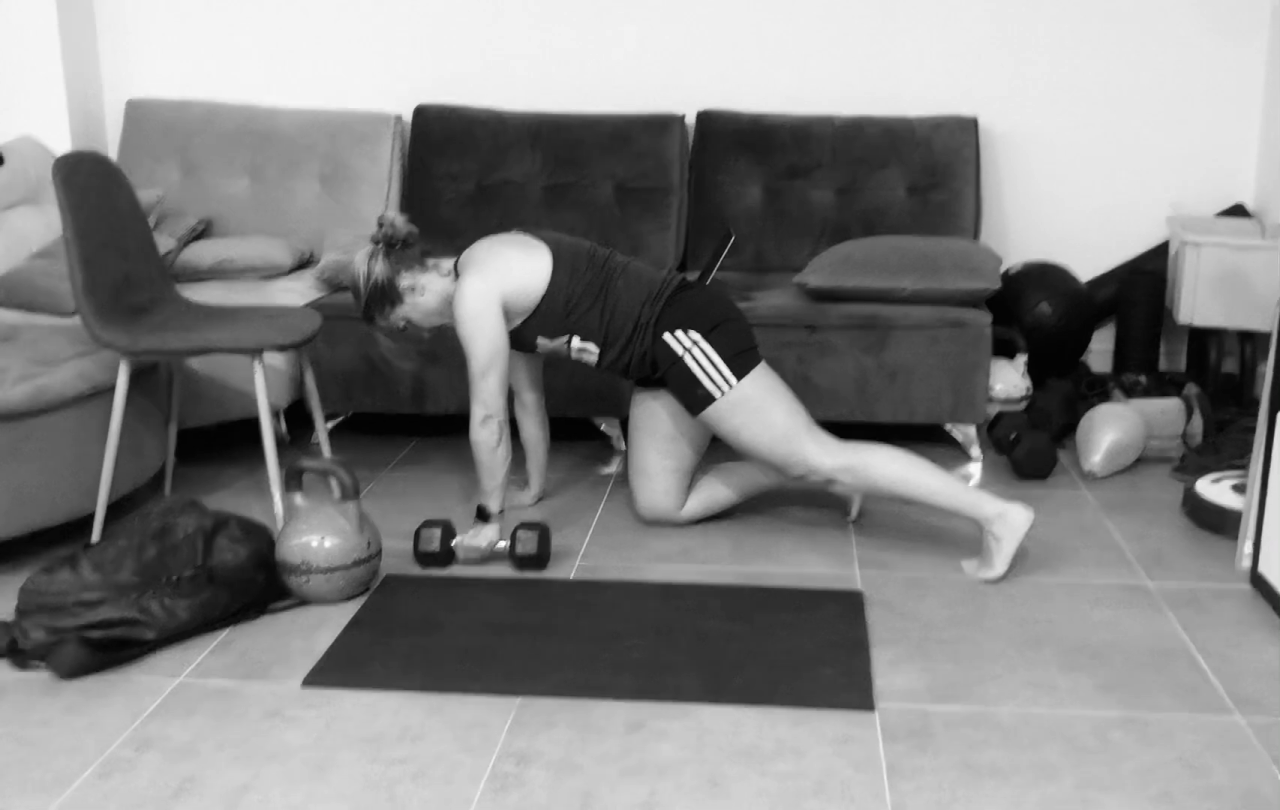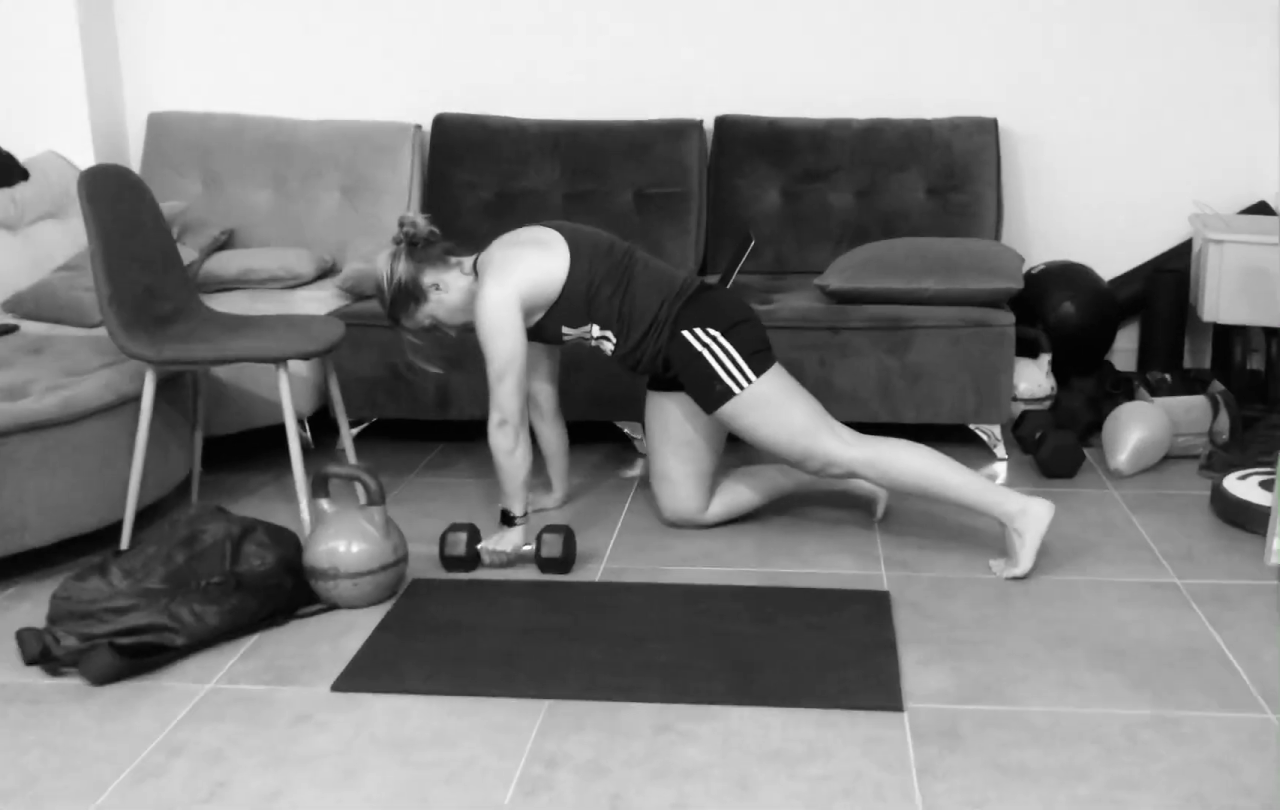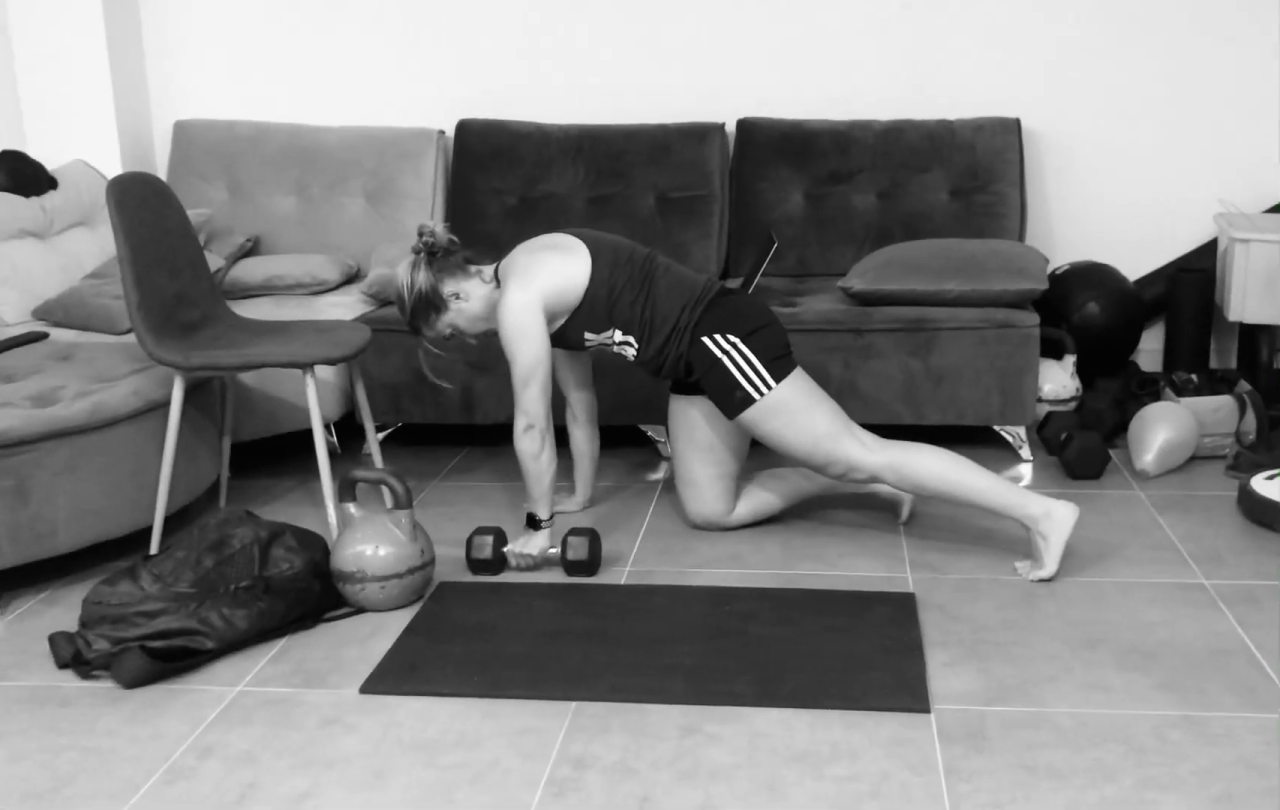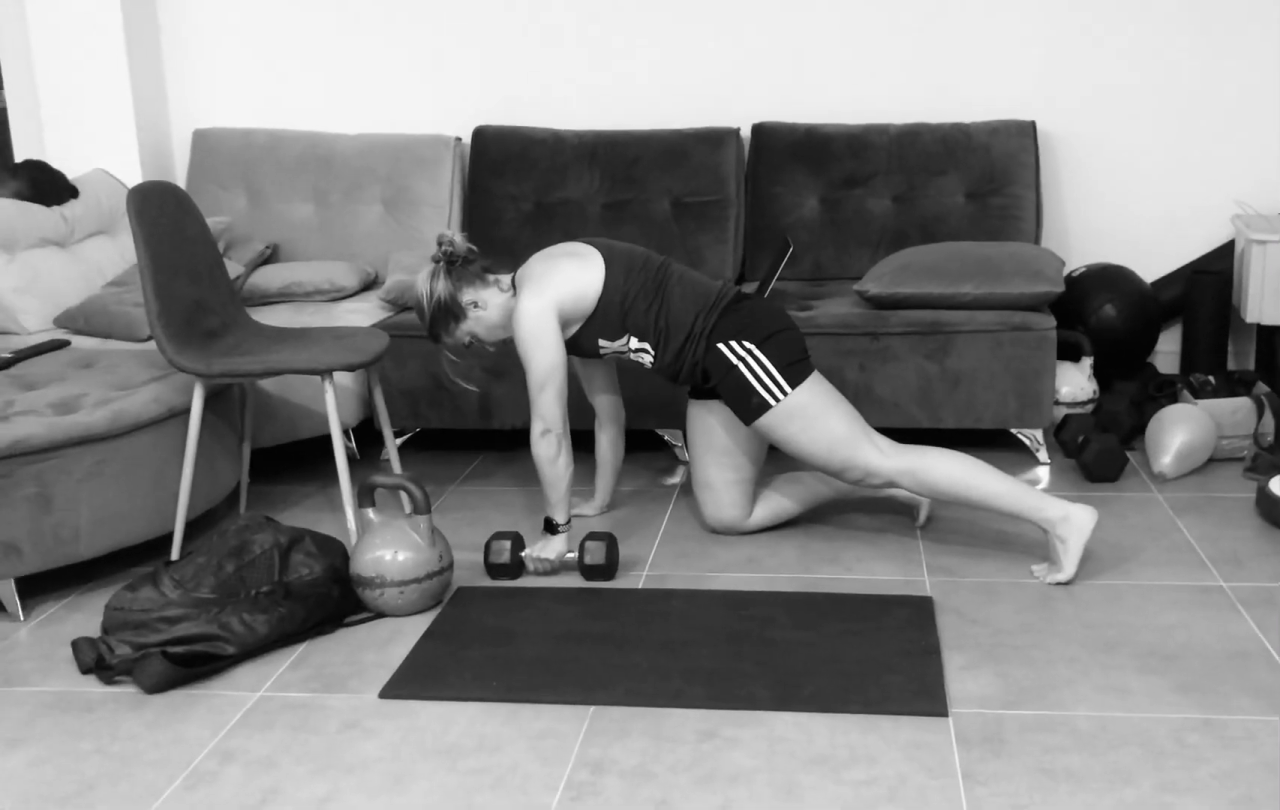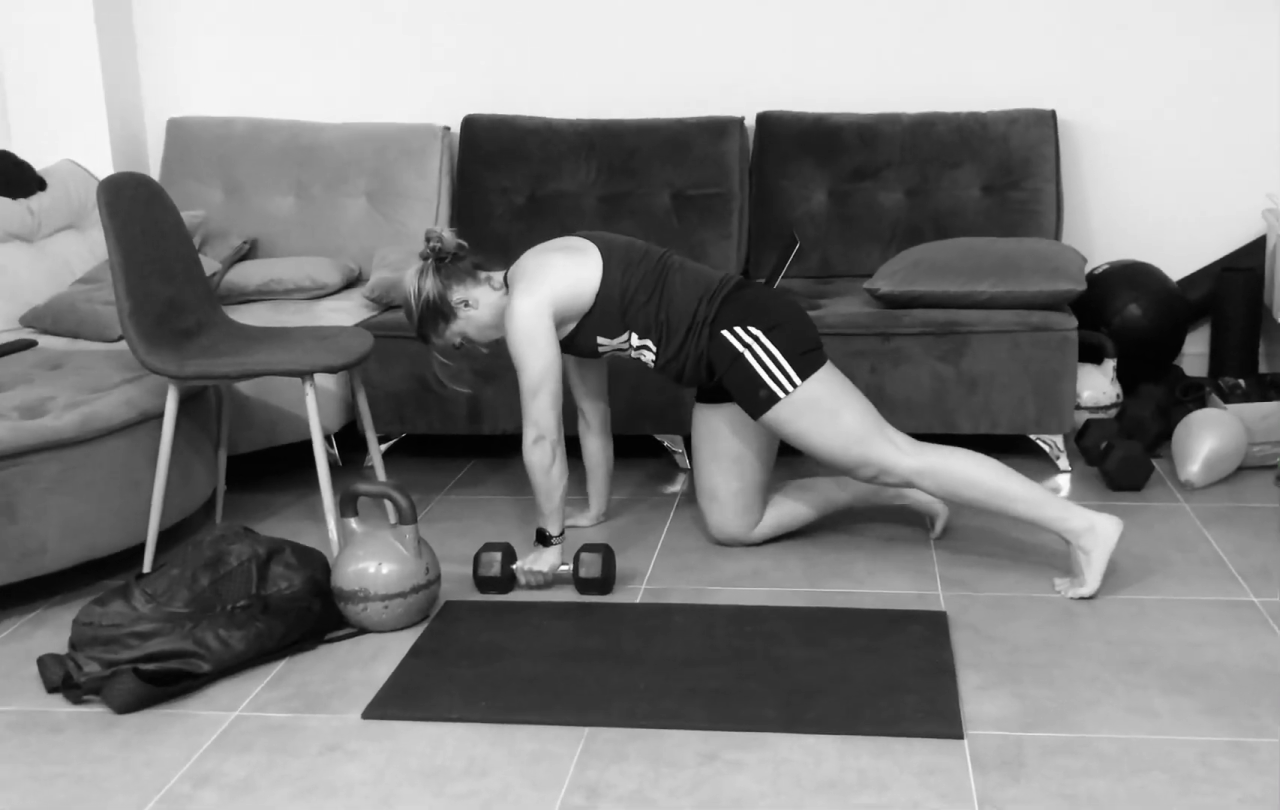
dt=0.4s
person 1, frame 1
left shoulder: (474, 292)
right shoulder: (492, 276)
left elbow: (487, 418)
right elbow: (525, 393)
left wrist: (488, 515)
right wrist: (534, 487)
left hip: (684, 331)
right hip: (661, 348)
left knee: (817, 453)
right knee: (659, 504)
left ankle: (995, 513)
right ankle: (797, 475)
person 1, frame 2
left shoulder: (493, 291)
right shoulder: (514, 274)
left elbow: (506, 420)
right elbow: (541, 394)
left wrist: (511, 519)
right wrist: (557, 490)
left hip: (700, 332)
right hip: (676, 349)
left knee: (834, 447)
right knee: (684, 508)
left ankle: (1016, 510)
right ankle: (831, 480)
person 1, frame 3
left shoulder: (517, 296)
right shoulder: (540, 283)
left elbow: (531, 425)
right elbow: (578, 399)
left wrist: (538, 522)
right wrist: (581, 494)
left hip: (723, 336)
right hip: (699, 353)
left knee: (855, 451)
right knee: (710, 510)
left ankle: (1041, 511)
right ankle: (862, 483)
person 1, frame 4
left shoulder: (531, 303)
right shoulder: (559, 289)
left elbow: (548, 431)
right elbow: (606, 402)
left wrist: (555, 527)
right wrist: (600, 499)
left hip: (739, 342)
right hip: (718, 356)
left knee: (875, 456)
right knee: (728, 515)
left ankle: (1059, 516)
right ankle: (880, 487)
person 1, frame 5
left shoulder: (525, 302)
right shoulder: (554, 289)
left elbow: (542, 435)
right elbow: (592, 406)
left wrist: (548, 538)
right wrist: (594, 509)
left hip: (746, 331)
right hip: (725, 351)
left knee: (889, 453)
right knee: (733, 525)
left ankle: (1083, 525)
right ankle: (896, 489)
